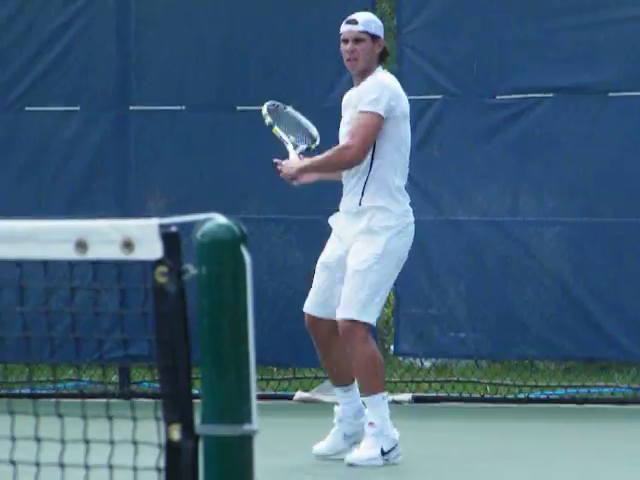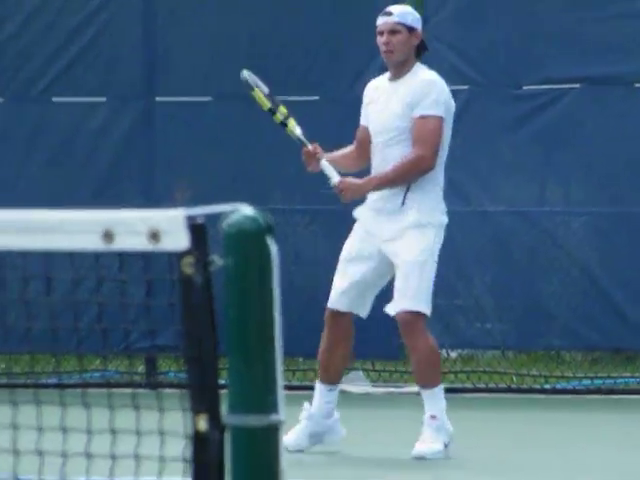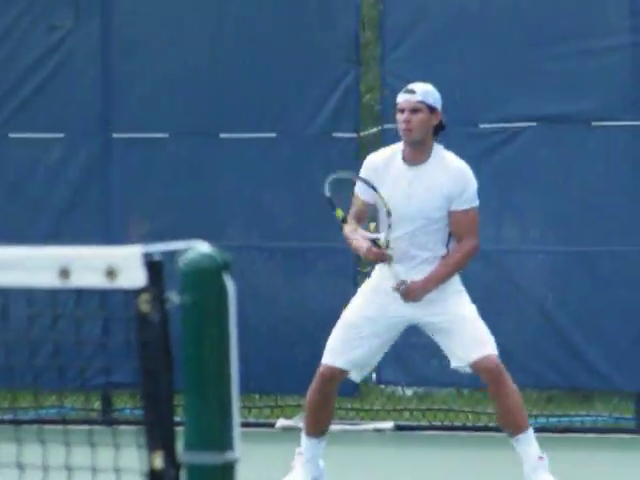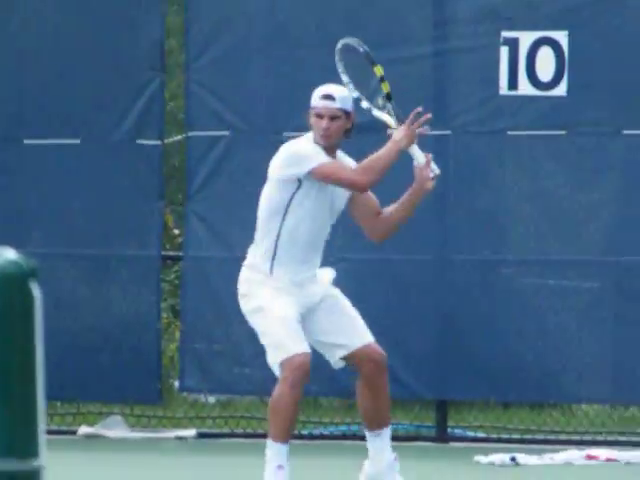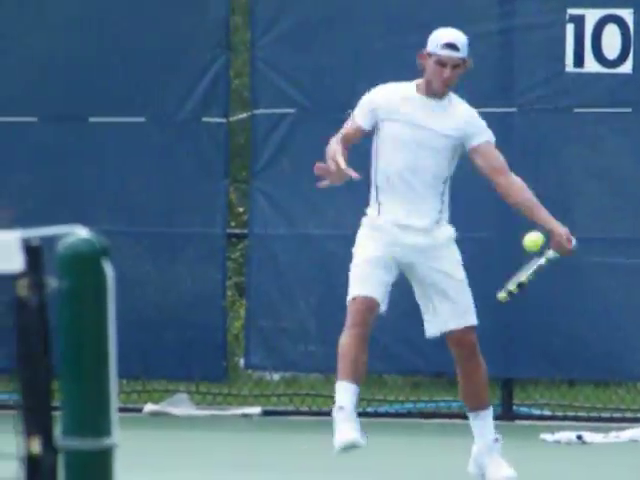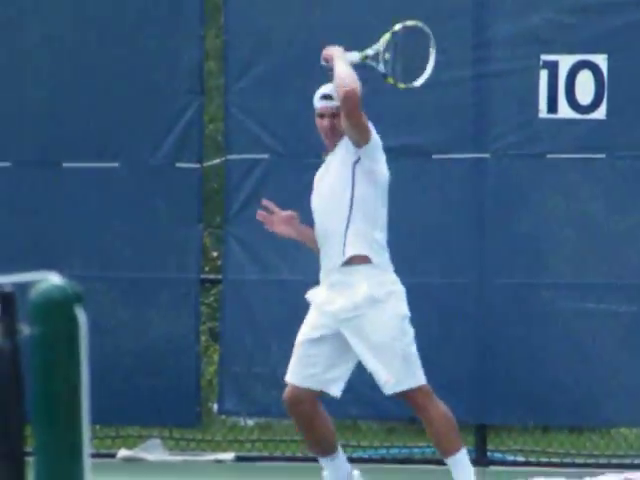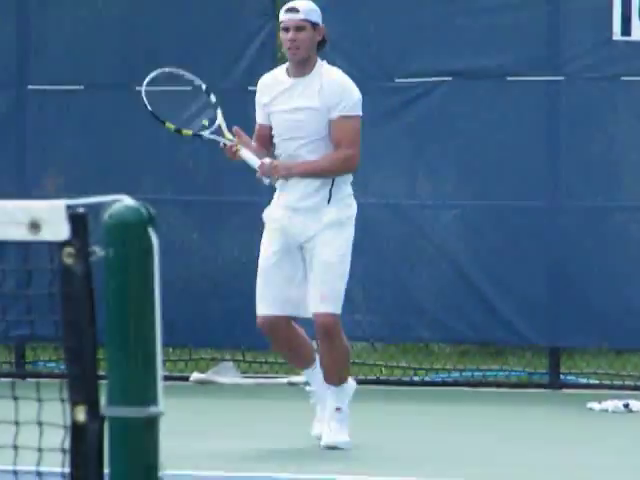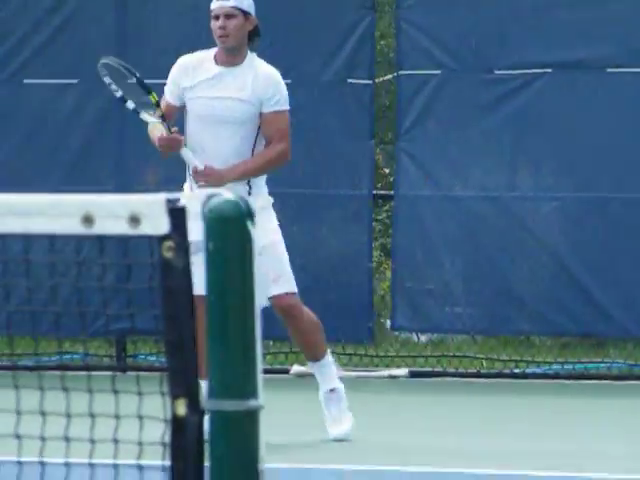
dt=0.4s
person 1, frame 1
left shoulder: (379, 87)
right shoulder: (356, 93)
left elbow: (353, 153)
left wrist: (301, 166)
right wrist: (311, 170)
left hip: (382, 224)
right hip: (353, 223)
left knee: (351, 325)
right knee: (317, 319)
left ankle: (381, 437)
right ankle: (350, 419)
person 1, frame 2
left shoulder: (430, 86)
right shoulder: (374, 88)
left elbow: (424, 158)
left wrist: (366, 186)
right wrist: (323, 159)
left hip: (416, 221)
right hip: (374, 219)
left knee: (409, 318)
right knee: (337, 316)
left ankle: (436, 425)
right ankle: (321, 417)
person 1, frame 3
left shoulder: (458, 174)
right shoulder: (376, 164)
left elbow: (468, 243)
right elbow: (353, 224)
left wrist: (426, 284)
right wrist: (361, 245)
left hip: (440, 290)
right hip: (384, 289)
left knee: (491, 368)
right knee: (328, 375)
person 1, frame 4
left shoulder: (350, 169)
right shoulder: (297, 151)
left elbow: (378, 229)
right elbow: (360, 180)
left wrist: (415, 192)
right wrist: (399, 142)
left hip: (310, 285)
right hip: (265, 285)
left knee: (373, 361)
right knee: (298, 365)
person 1, frame 5
left shoulder: (466, 118)
right shoulder: (383, 97)
left elbow: (504, 179)
right elbow: (338, 142)
left wrist: (550, 224)
right wrist: (336, 163)
left hip: (433, 240)
right hip: (380, 231)
left knee: (465, 343)
right knee: (360, 313)
right ankle: (345, 419)
person 1, frame 6
left shoulder: (362, 147)
right shoulder: (325, 173)
left elbow: (352, 94)
left wrist: (339, 57)
right wrist: (299, 232)
left hip: (371, 295)
right hip: (331, 300)
left knee: (417, 395)
right knee: (297, 400)
person 1, frame 7
left shoulder: (339, 88)
right shoulder: (268, 85)
left elbow: (349, 158)
left wrist: (290, 169)
right wrist: (242, 147)
left hip: (329, 215)
right hip: (283, 216)
left knee: (326, 320)
right knee: (270, 321)
left ankle: (335, 410)
right ankle: (331, 389)
person 1, frame 8
left shoulder: (268, 80)
right shoulder: (187, 67)
left elbow: (280, 149)
right elbow: (158, 123)
left wrist: (228, 175)
right wrist: (163, 139)
left hip: (248, 205)
left knee: (287, 304)
right knee: (194, 307)
left ankle: (332, 391)
